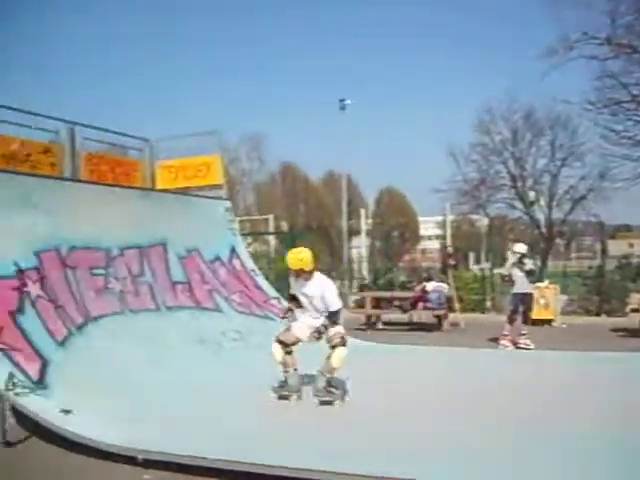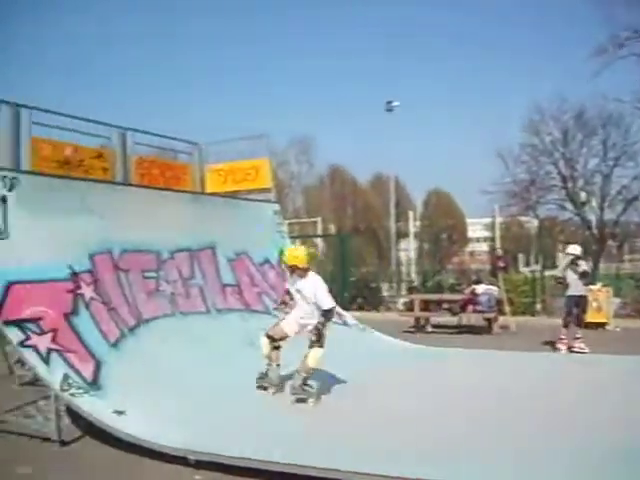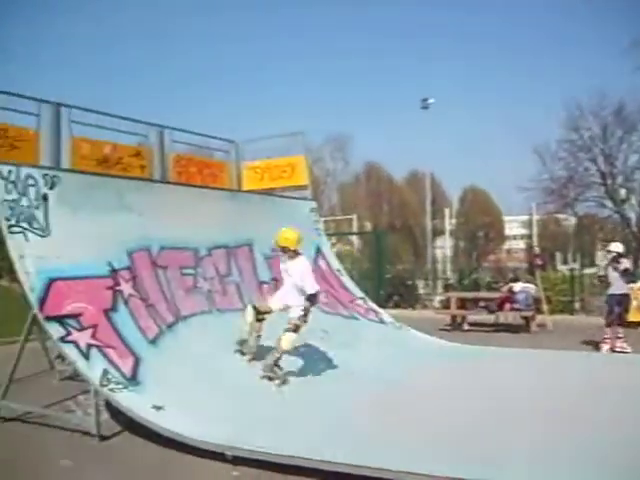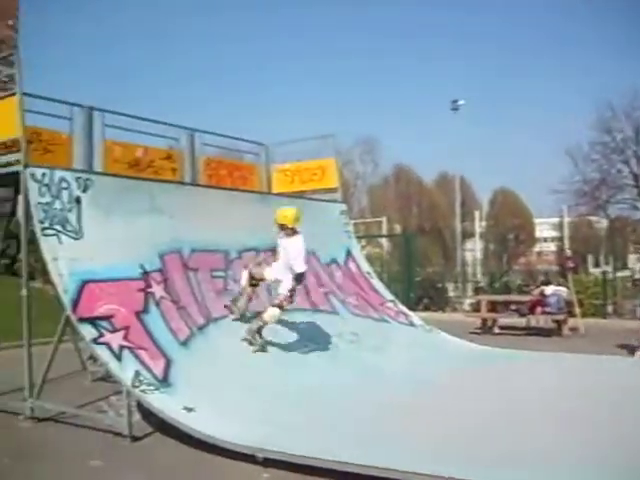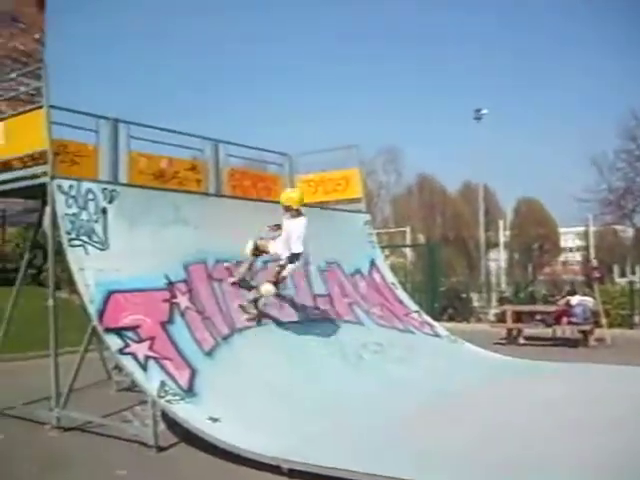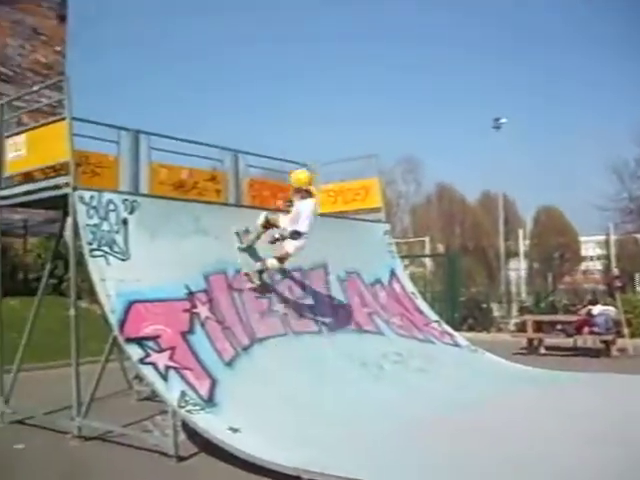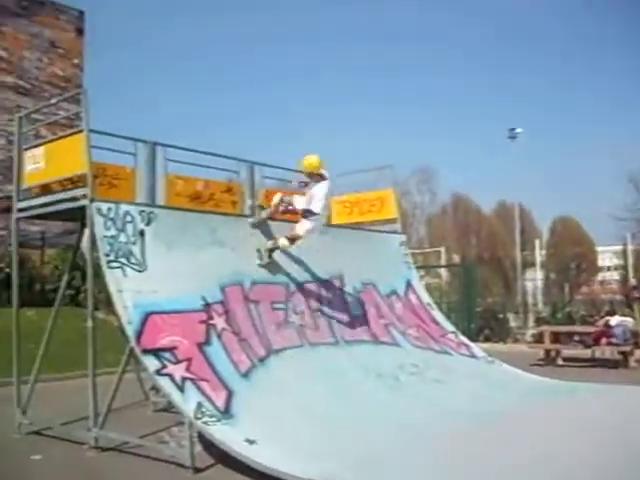
dt=0.1s
person 1, frame 1
left shoulder: (325, 285)
right shoulder: (295, 279)
left elbow: (336, 312)
left wrist: (322, 328)
right wrist: (291, 309)
left hip: (329, 321)
right hip: (308, 318)
left knee: (339, 347)
right knee: (279, 344)
left ankle: (322, 385)
right ankle: (291, 382)
person 1, frame 2
left shoulder: (317, 284)
right shoulder: (292, 275)
left elbow: (330, 310)
left wrist: (318, 328)
right wrist: (285, 300)
left hip: (316, 320)
right hip: (296, 315)
left knee: (316, 348)
right knee: (268, 338)
left ankle: (298, 383)
right ankle: (272, 375)
person 1, frame 3
left shoulder: (303, 268)
right shoulder: (285, 256)
left elbow: (313, 294)
left wrist: (305, 313)
left hip: (298, 303)
right hip: (284, 295)
left knee: (291, 332)
right knee: (254, 309)
left ankle: (271, 362)
right ankle: (252, 343)
person 1, frame 4
left shoulder: (297, 247)
right shoulder: (286, 232)
left elbow: (300, 273)
left wrist: (292, 291)
right wrist: (276, 252)
left hip: (288, 278)
right hip: (278, 267)
left knee: (276, 307)
right knee: (249, 273)
left ankle: (255, 329)
person 1, frame 5
left shoulder: (298, 229)
right shoulder: (296, 212)
left elbow: (296, 254)
left wrist: (281, 267)
right wrist: (280, 227)
left hip: (289, 256)
right hip: (281, 244)
left knee: (274, 281)
right knee: (254, 245)
left ankle: (252, 300)
right ankle: (241, 274)
person 1, frame 6
left shoulder: (307, 208)
right shoulder: (307, 191)
left elbow: (300, 232)
left wrist: (279, 237)
right wrist: (293, 204)
left hip: (296, 234)
right hip: (290, 220)
left knee: (280, 257)
right knee: (265, 218)
left ankle: (259, 269)
right ankle: (250, 241)
person 1, frame 7
left shoulder: (320, 191)
right shoulder: (322, 174)
left elbow: (313, 213)
left wrist: (292, 210)
right wrist: (308, 184)
left hip: (310, 218)
right hip: (306, 202)
left knee: (292, 237)
right knee: (279, 198)
left ankle: (269, 248)
right ankle: (263, 217)
